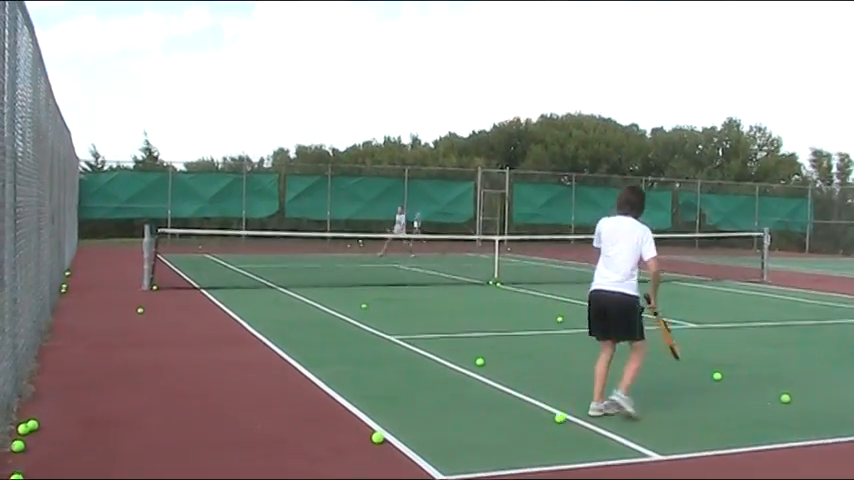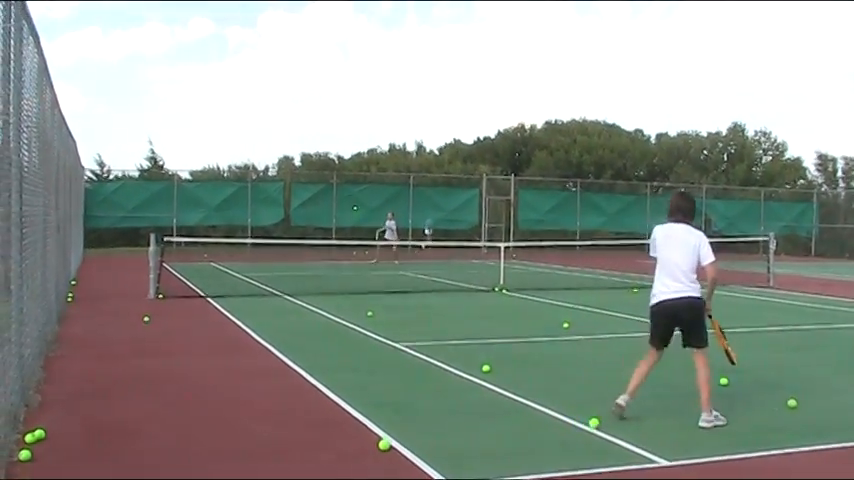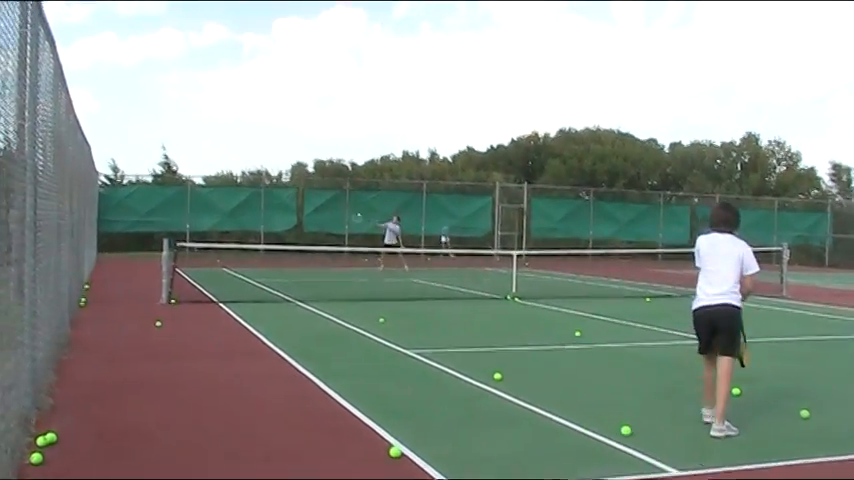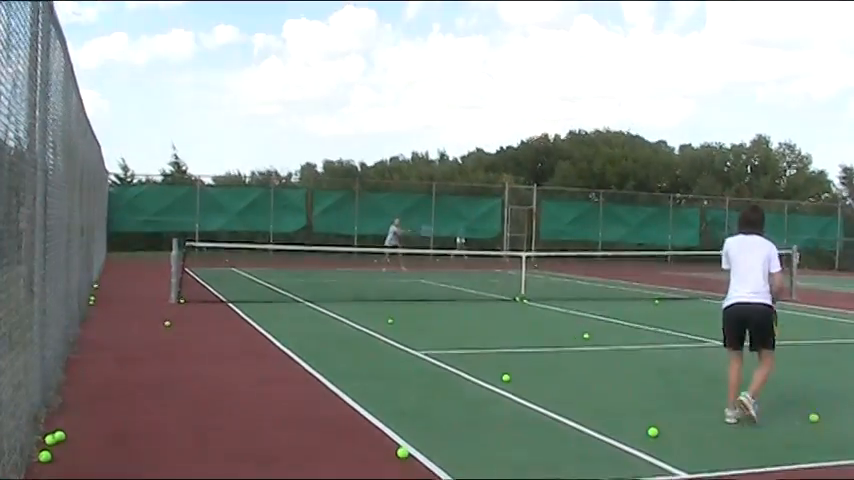
dt=0.3s
person 1, frame 1
left shoulder: (603, 223)
right shoulder: (642, 231)
right elbow: (653, 269)
right wrist: (653, 295)
left hip: (598, 292)
right hip: (624, 296)
left knee: (606, 349)
right knee: (638, 351)
left ankle: (598, 402)
right ankle: (622, 392)
person 1, frame 2
left shoulder: (658, 231)
right shoulder: (698, 237)
right elbow: (712, 275)
right wrist: (708, 299)
left hip: (661, 302)
right hip: (690, 301)
left knee: (653, 355)
right knee: (700, 357)
left ankle: (625, 397)
right ankle: (707, 413)
person 1, frame 3
left shoulder: (701, 241)
right shoulder: (742, 246)
right elbow: (748, 285)
left hip: (702, 308)
right hip: (729, 308)
left knee: (709, 360)
right knee: (725, 366)
left ankle: (709, 409)
right ankle: (719, 422)
person 1, frame 4
left shoulder: (730, 243)
right shoulder: (769, 247)
right elbow: (778, 283)
right wrist: (771, 302)
left hip: (734, 305)
right hip: (761, 307)
left knee: (735, 357)
right knee: (766, 360)
left ankle: (732, 410)
right ankle: (750, 396)
